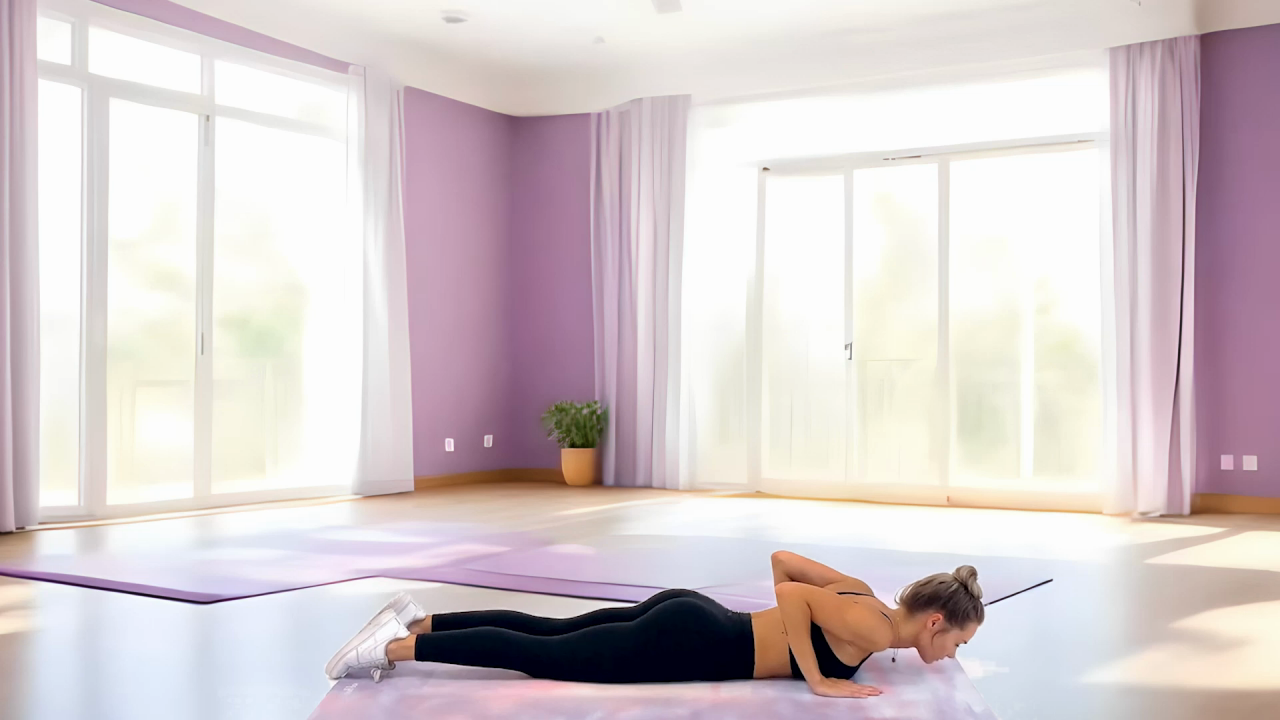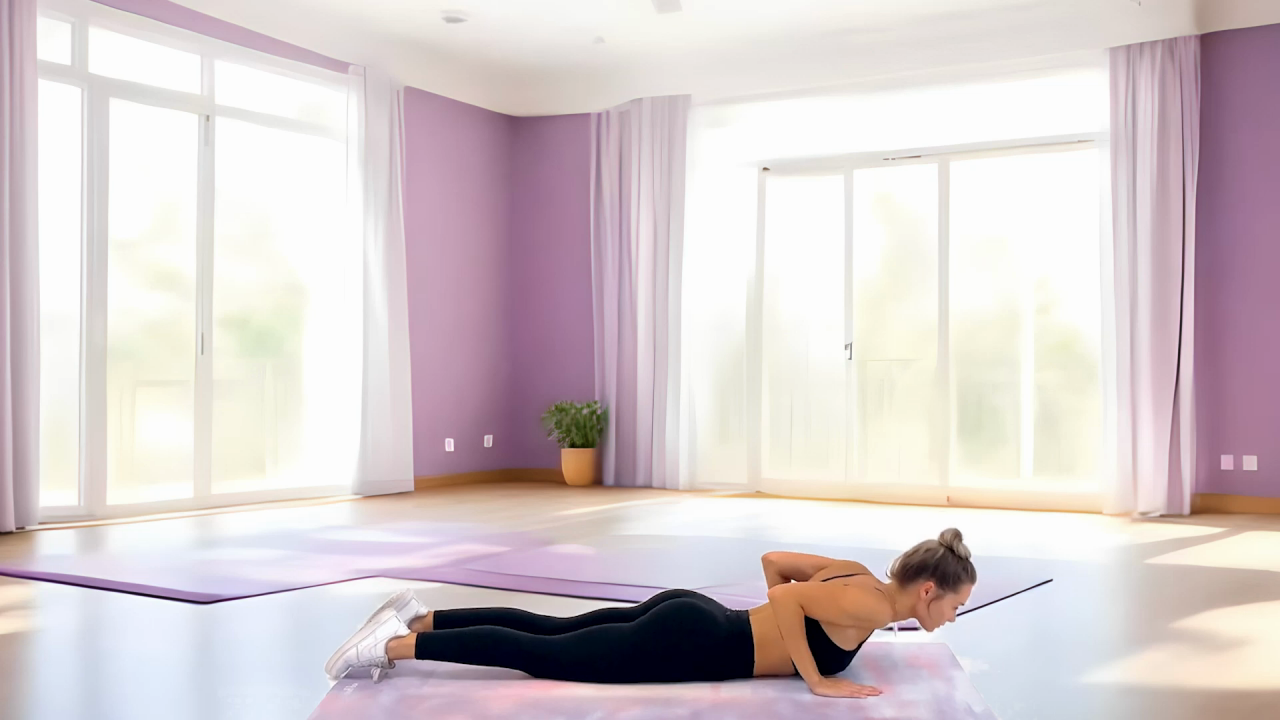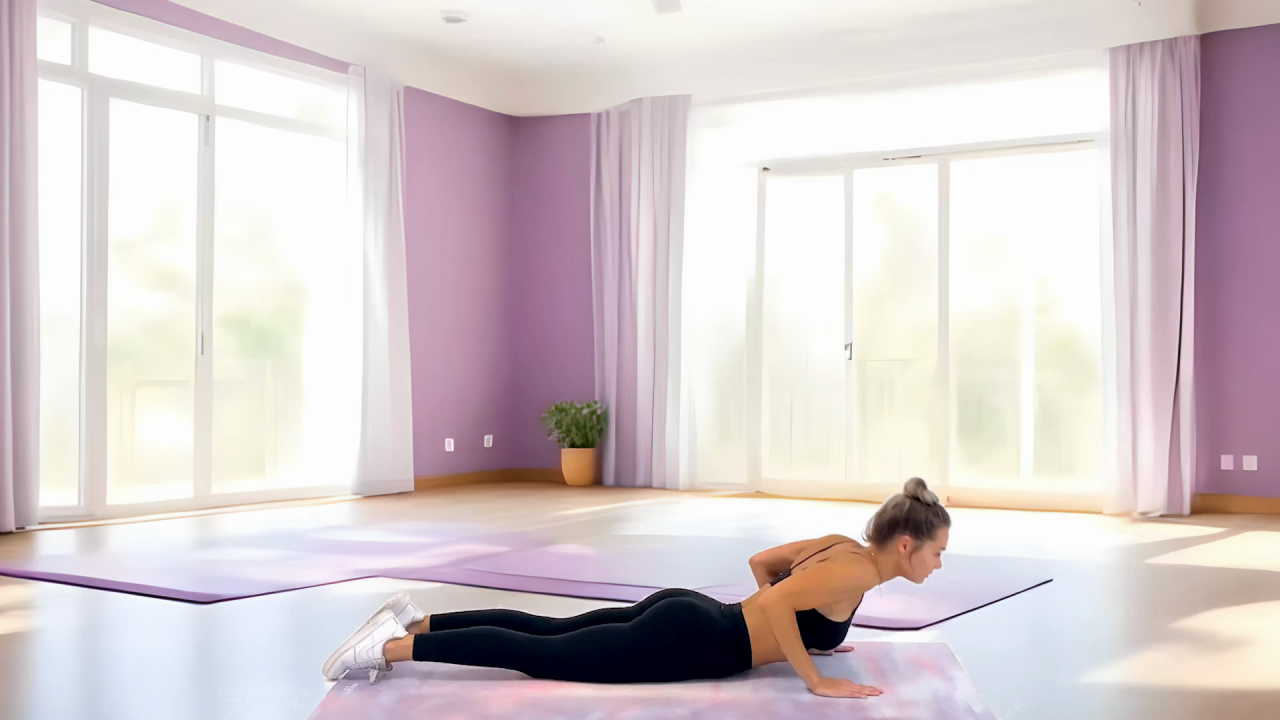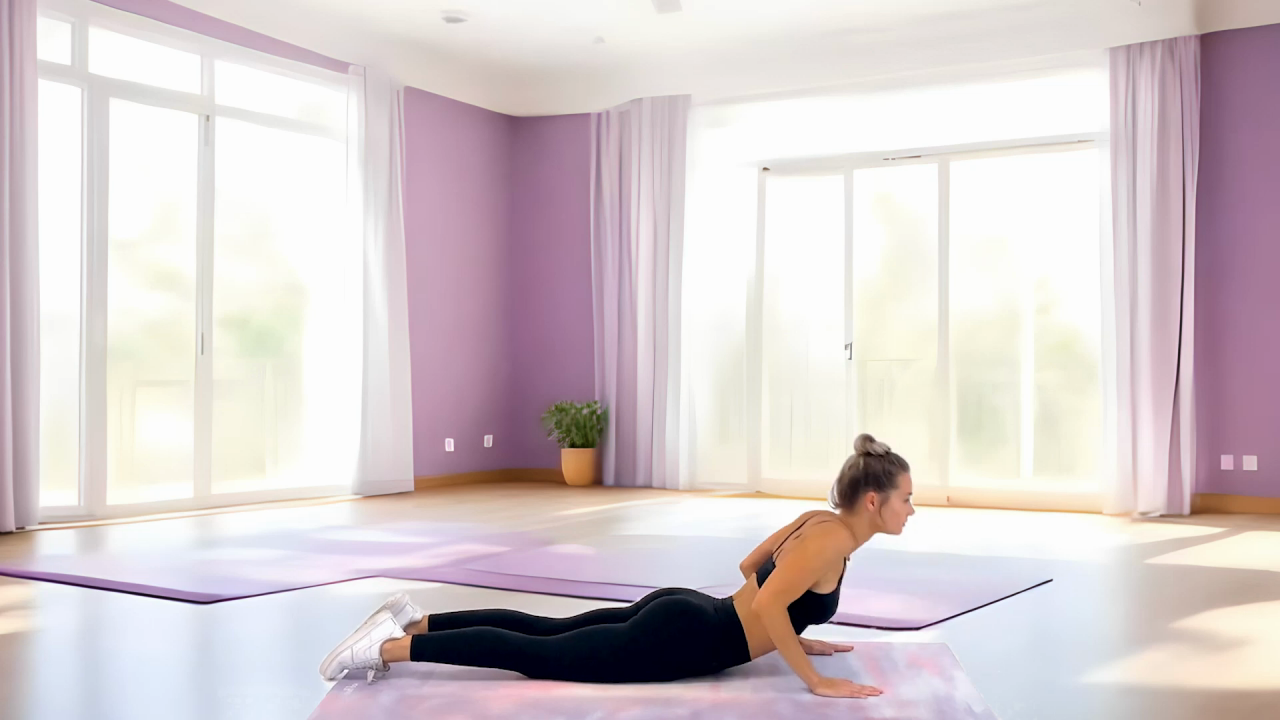
dt=0.3s
person 1, frame 1
left shoulder: (864, 598)
right shoulder: (874, 629)
left elbow: (782, 558)
right elbow: (792, 593)
right wrist: (816, 677)
left hip: (686, 618)
right hip: (686, 647)
left knee: (547, 632)
right knee: (539, 656)
left ankle: (417, 618)
right ankle: (398, 646)
person 1, frame 2
left shoulder: (860, 576)
right shoulder: (871, 605)
left elbow: (773, 561)
right elbow: (784, 598)
right wrist: (815, 677)
left hip: (686, 618)
right hip: (687, 645)
left knee: (549, 628)
right knee: (540, 652)
left ankle: (419, 618)
right ankle: (396, 646)
person 1, frame 3
left shoulder: (842, 545)
right shoulder: (857, 572)
right elbow: (774, 602)
left wrist: (807, 635)
right wrist: (814, 678)
left hip: (683, 616)
right hip: (683, 644)
left knee: (542, 632)
right knee: (536, 655)
left ankle: (416, 621)
right ankle: (395, 648)
person 1, frame 4
left shoulder: (820, 520)
right shoulder: (834, 540)
right elbow: (766, 608)
left wrist: (794, 639)
right wrist: (815, 680)
left hip: (680, 615)
right hip: (681, 641)
left knee: (543, 629)
right knee: (536, 655)
left ankle: (414, 620)
right ankle: (391, 647)
